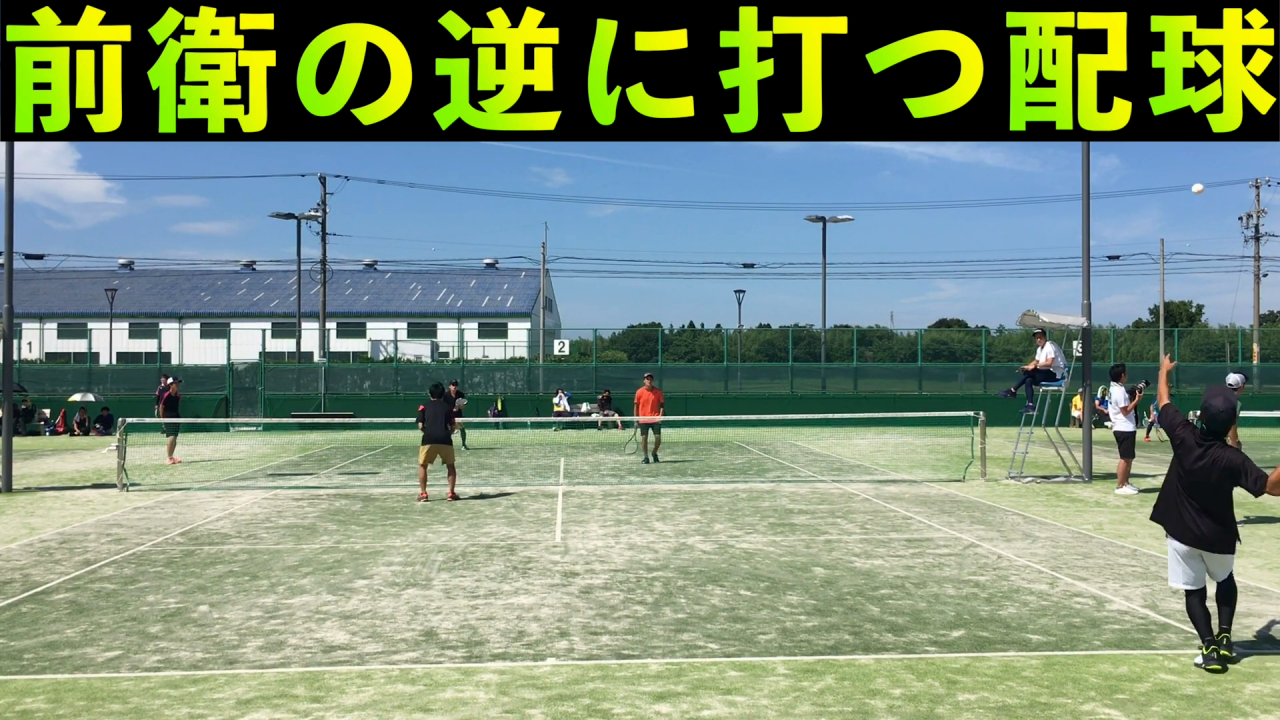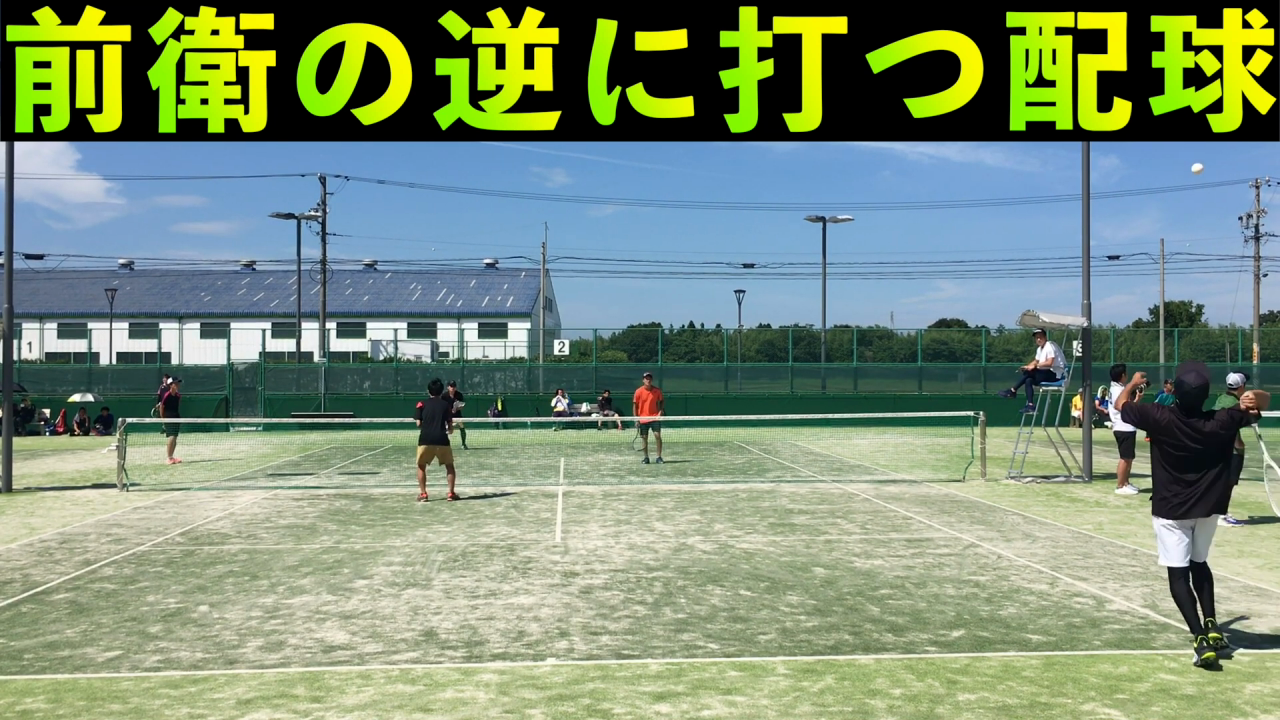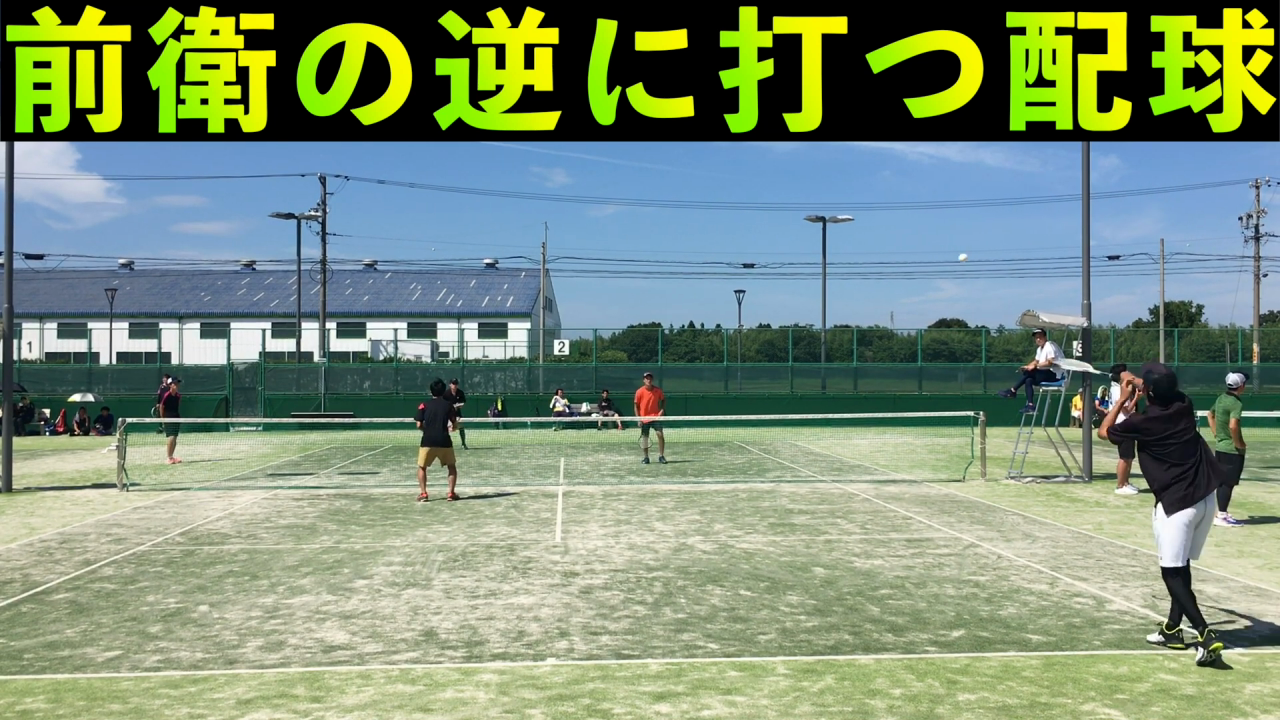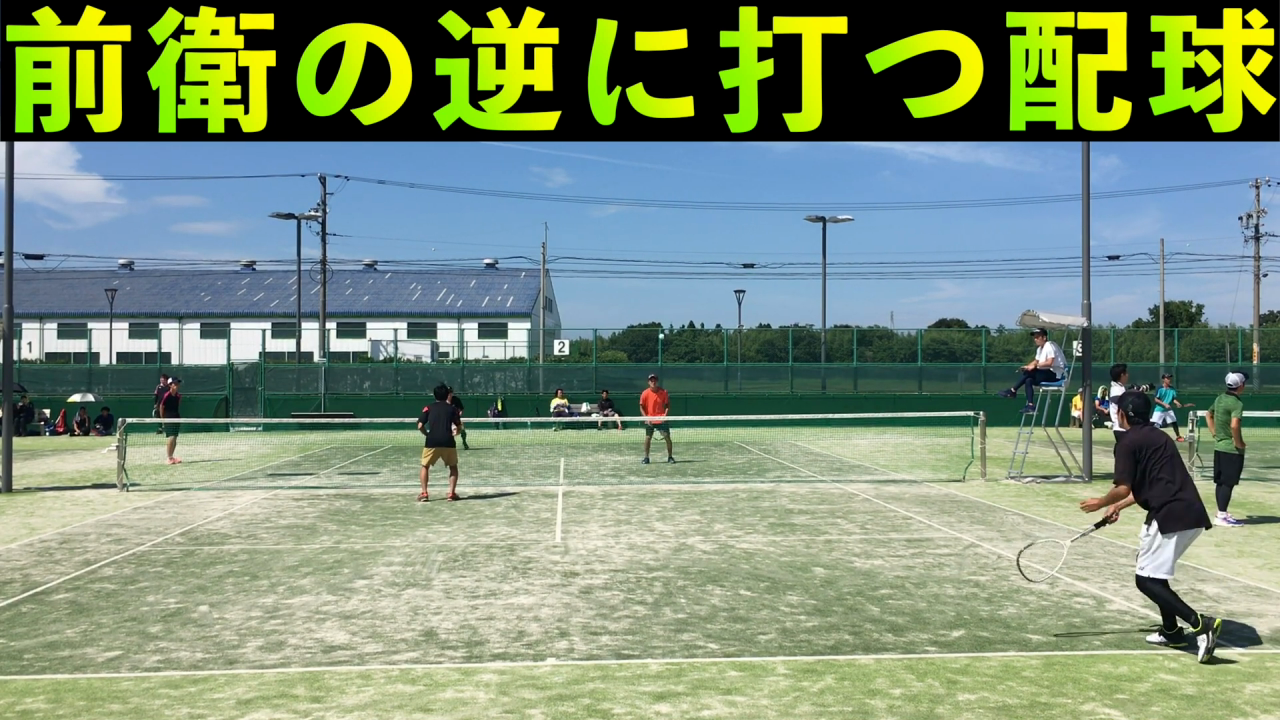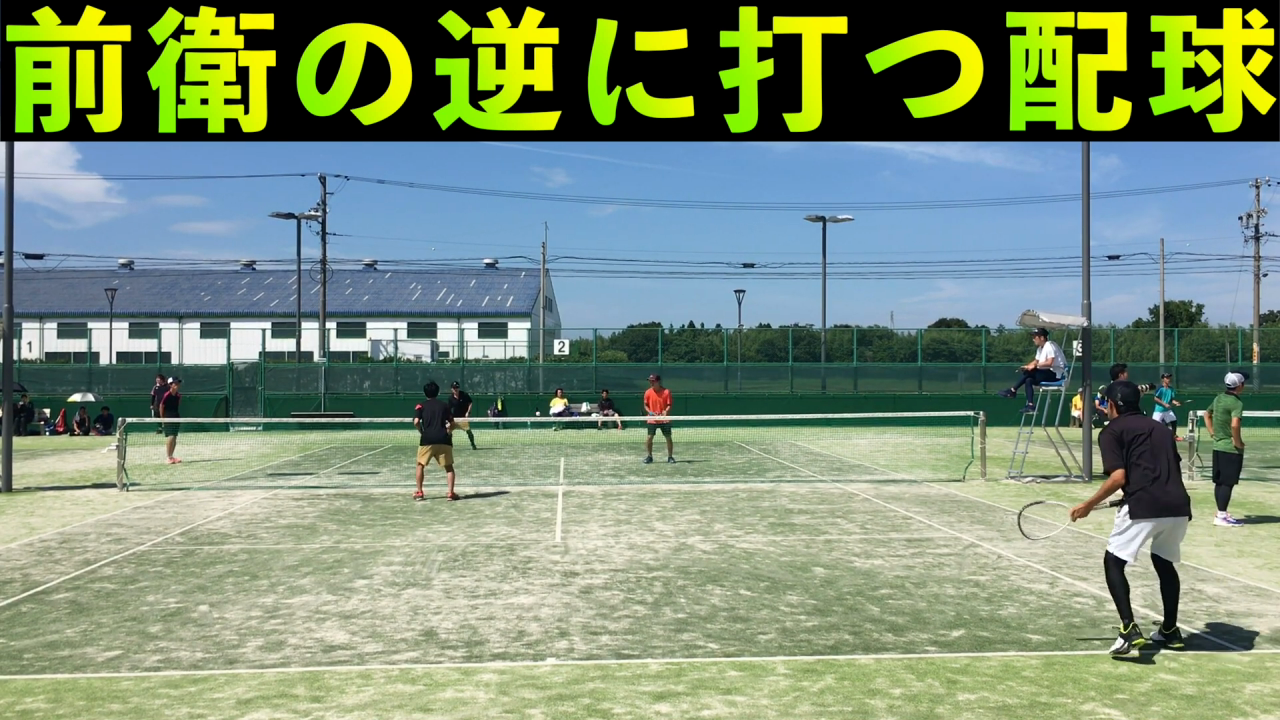
dt=0.3s
person 1, frame 1
left shoulder: (1183, 437)
right shoulder: (1232, 459)
left elbow: (1163, 401)
left wrist: (1164, 369)
left hip: (1181, 533)
right hip: (1218, 537)
left knee: (1194, 592)
right knee: (1225, 583)
left ankle: (1210, 648)
right ankle: (1224, 637)
person 1, frame 2
left shoulder: (1160, 419)
right shoulder: (1220, 424)
left elbow: (1121, 407)
right elbow: (1251, 410)
left wrist: (1132, 383)
right wrist: (1250, 404)
left hip: (1170, 511)
right hip: (1205, 509)
left knee: (1178, 575)
right knee: (1198, 564)
left ankle: (1201, 639)
right ankle: (1211, 627)
person 1, frame 3
left shoulder: (1141, 421)
right shoulder: (1182, 406)
left elbow: (1104, 431)
right elbow: (1169, 388)
left wrist: (1123, 398)
right wrist: (1135, 380)
left hip: (1177, 503)
right hip: (1204, 497)
left knee: (1173, 573)
right knee: (1179, 566)
left ankle: (1206, 637)
right ankle: (1173, 630)
person 1, frame 4
left shoulder: (1127, 442)
right shoulder: (1160, 437)
left elbow: (1123, 488)
left wrist: (1099, 503)
right wrist: (1122, 504)
left hip: (1169, 517)
right hip: (1193, 514)
left knee: (1145, 581)
right knee: (1150, 568)
left ankle: (1201, 623)
right ankle: (1172, 630)
person 1, frame 5
left shoulder: (1112, 431)
right shoulder: (1160, 428)
left elbow: (1118, 477)
right elbow: (1171, 468)
left wrist: (1087, 505)
left hip: (1143, 506)
right hip: (1178, 506)
left knee: (1114, 562)
right knee: (1163, 563)
left ankle: (1129, 629)
right ankle: (1170, 630)
